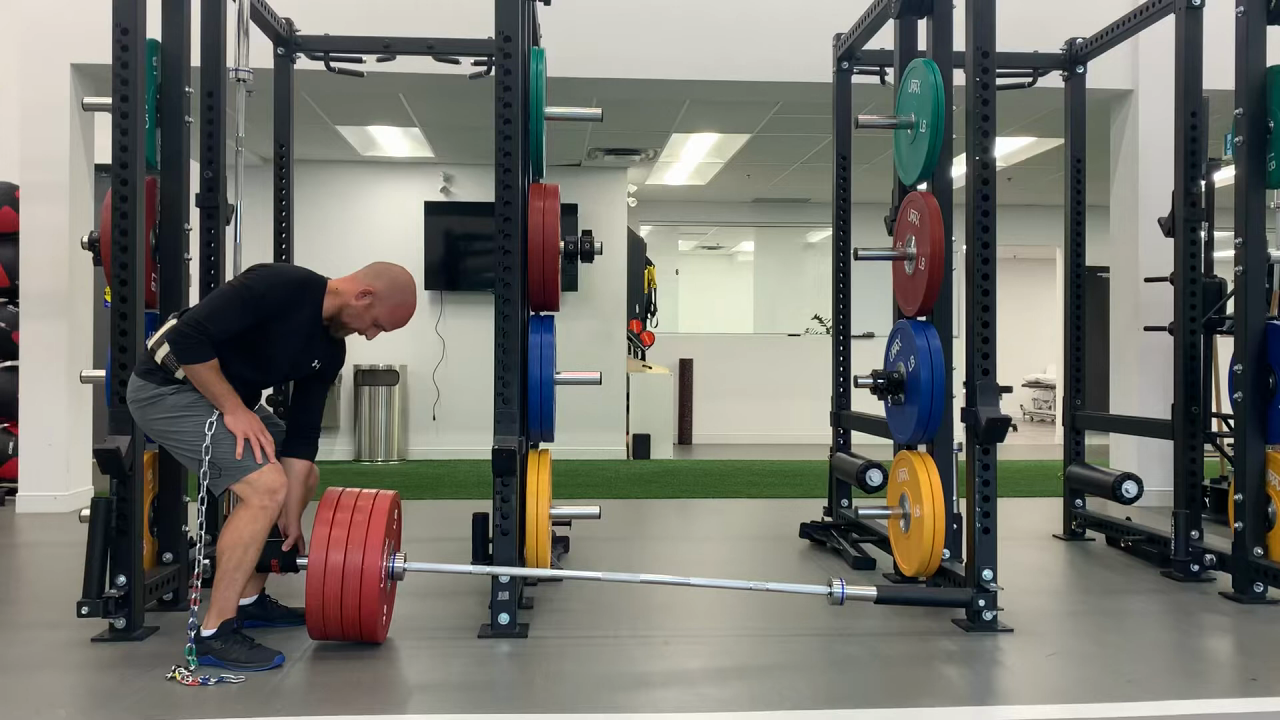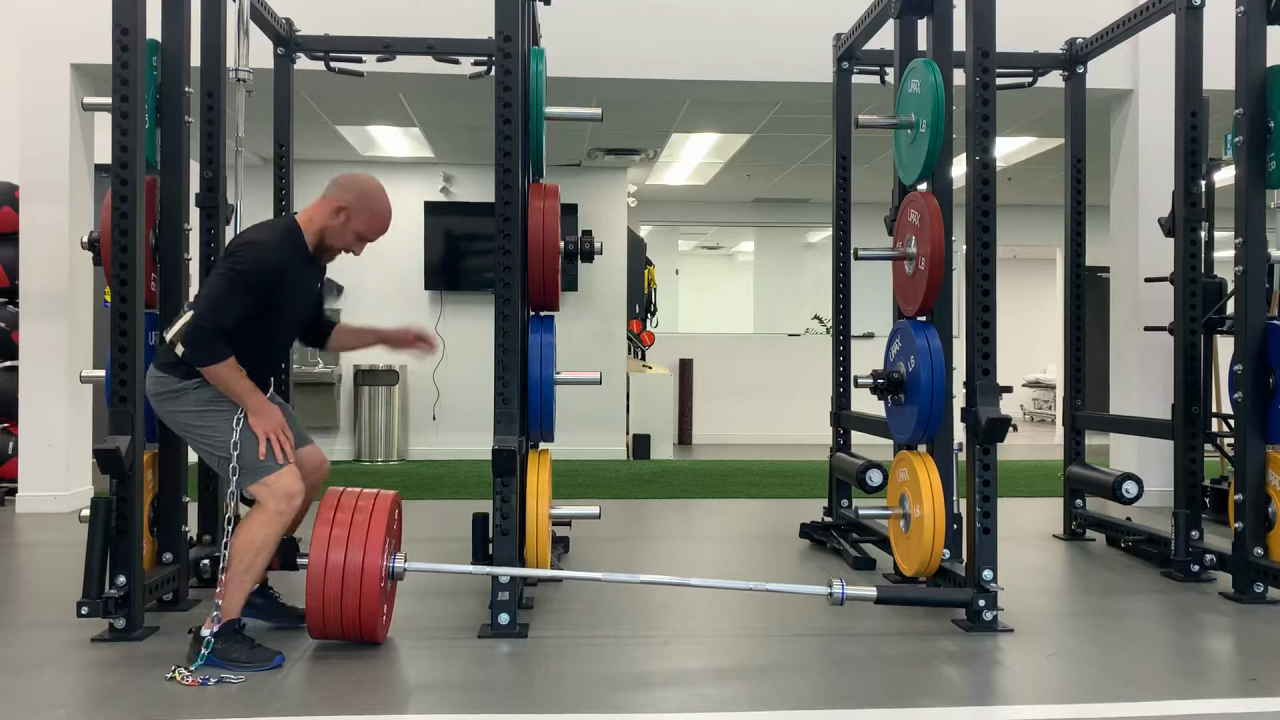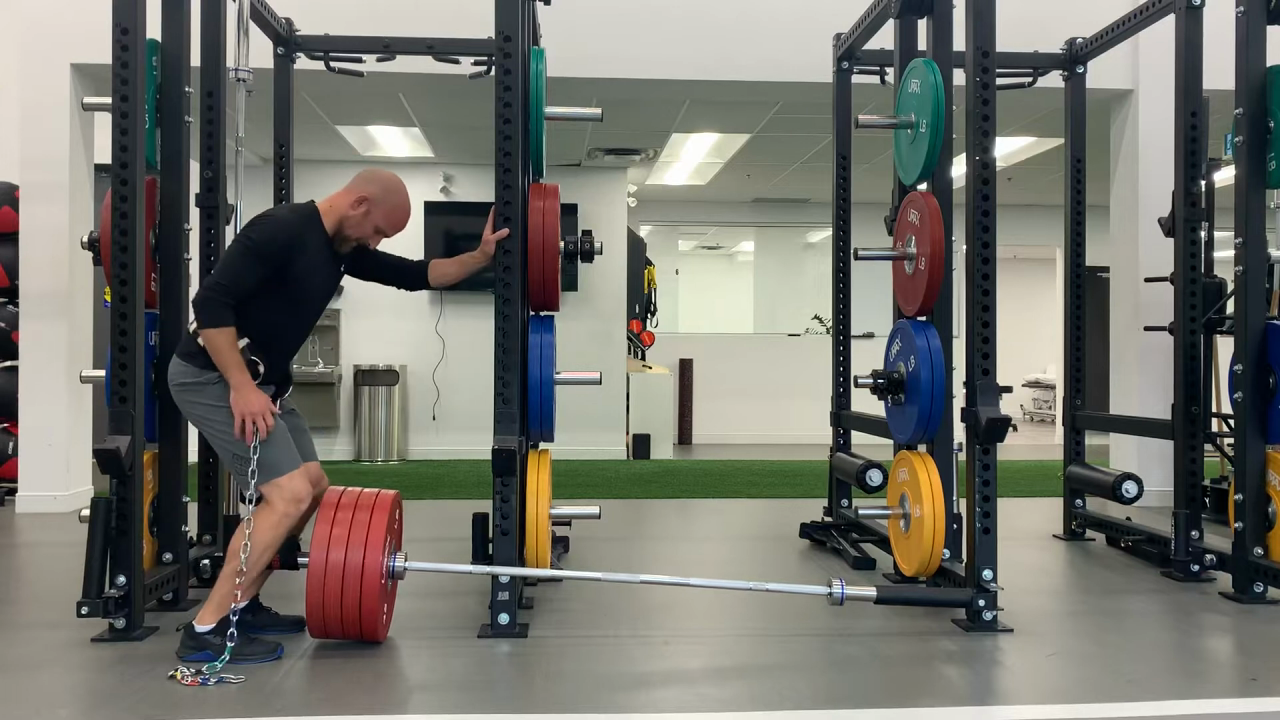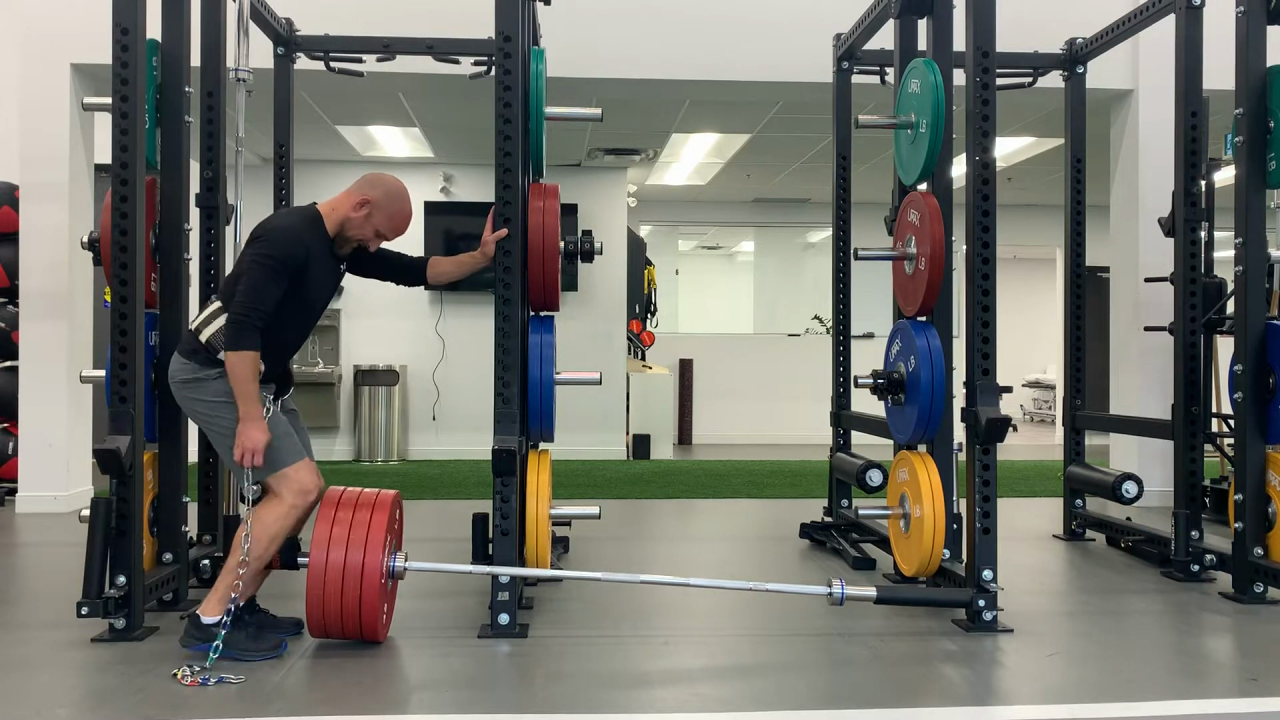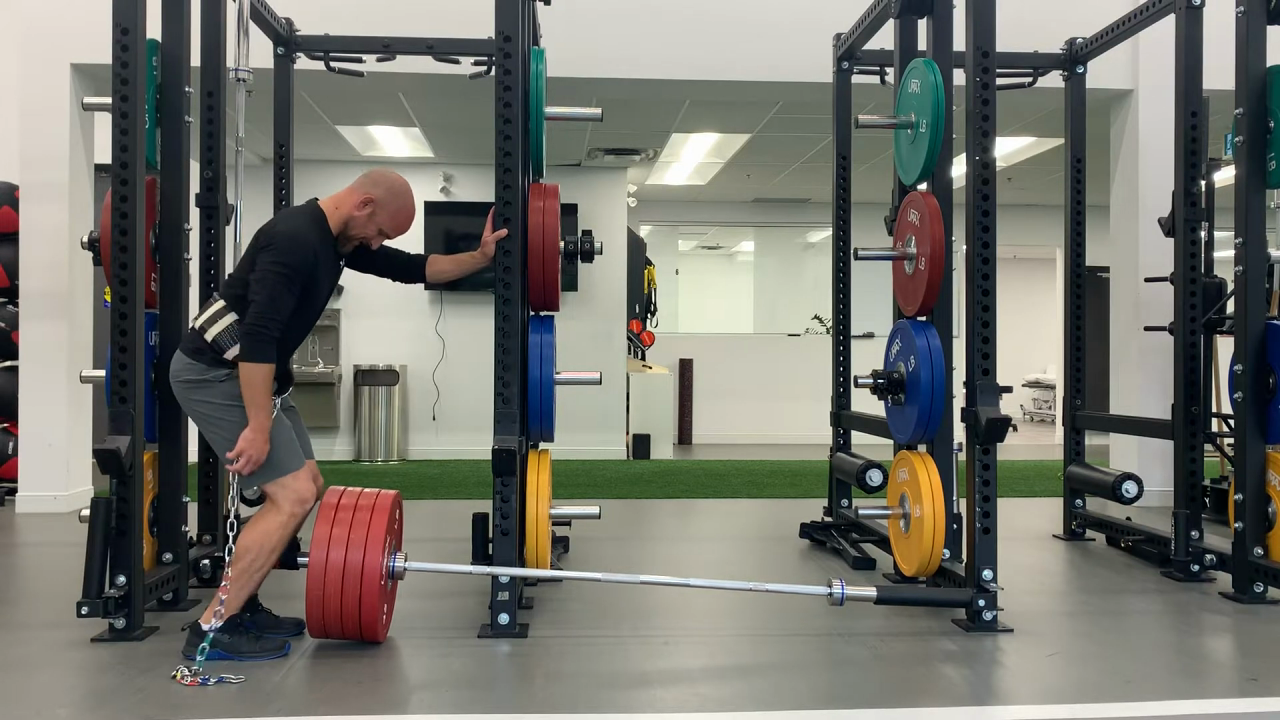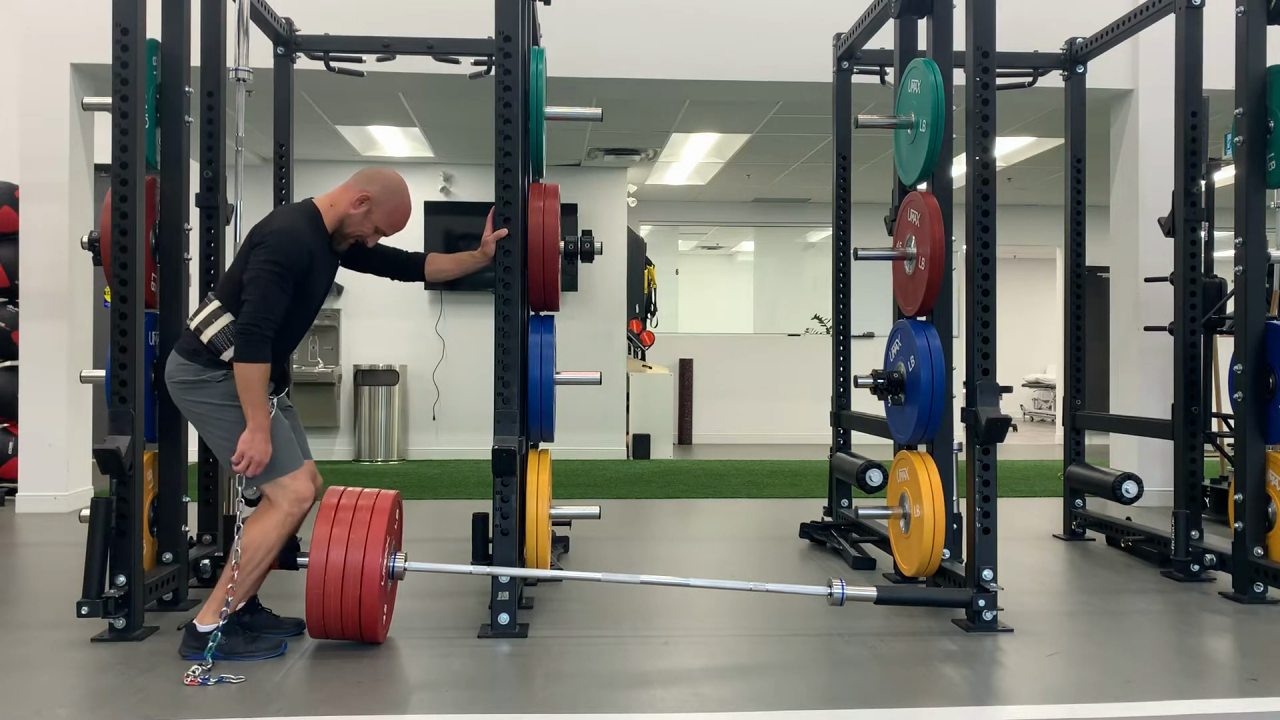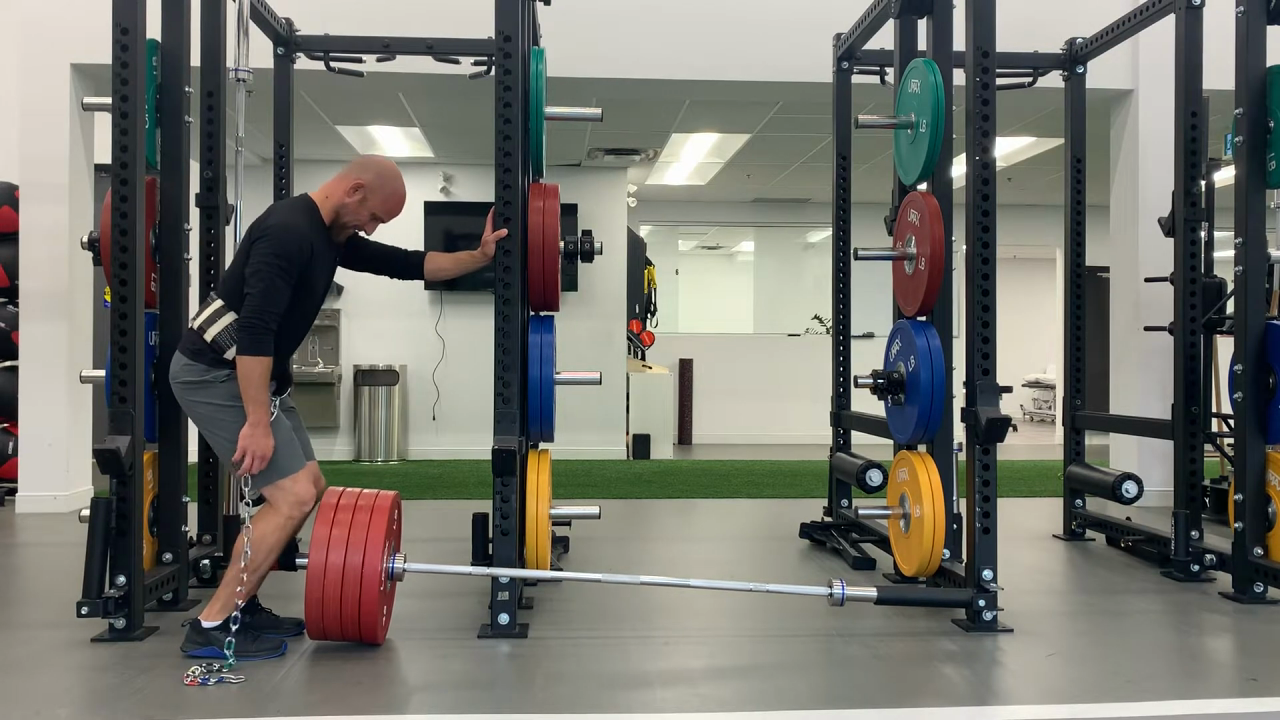
dt=0.5s
person 1, frame 1
left shoulder: (329, 349)
right shoulder: (279, 286)
left elbow: (302, 430)
right elbow: (188, 336)
left wrist: (290, 518)
right wrist: (235, 409)
right hip: (167, 387)
left knee: (302, 477)
right knee: (267, 487)
left ankle: (249, 601)
right ankle: (214, 633)
person 1, frame 2
left shoulder: (312, 260)
right shoulder: (265, 251)
left elbow: (317, 333)
right elbow: (202, 338)
left wrist: (385, 337)
right wrist: (257, 405)
left hip: (240, 380)
right hip: (190, 382)
left knee: (311, 469)
right knee: (283, 492)
left ankle: (250, 589)
right ankle: (216, 634)
person 1, frame 3
left shoulder: (340, 246)
right shoulder: (282, 230)
left elbow: (413, 276)
right elbow: (211, 302)
left wrist: (481, 257)
right wrist: (242, 388)
left hip: (260, 377)
right hip: (213, 375)
left knee: (312, 488)
right knee: (287, 496)
left ankle: (243, 605)
right ankle: (206, 631)
person 1, frame 4
left shoulder: (340, 245)
right shoulder: (287, 235)
left elbow: (412, 272)
right elbow: (242, 325)
left wrist: (480, 258)
right wrist: (251, 418)
left hip: (256, 374)
right hip: (212, 371)
left knee: (306, 490)
right knee: (298, 487)
left ankle: (239, 605)
right ankle: (211, 619)
person 1, frame 5
left shoulder: (338, 241)
right shoulder: (295, 237)
left elbow: (411, 269)
right elbow: (257, 334)
left wrist: (480, 257)
right wrist: (259, 428)
left hip: (250, 373)
right hip: (215, 371)
left knee: (307, 489)
right knee: (294, 495)
left ankle: (241, 605)
right ankle: (213, 627)
person 1, frame 6
left shoulder: (333, 239)
right shoulder: (289, 236)
left elbow: (407, 267)
right elbow: (252, 334)
left wrist: (480, 257)
right wrist: (259, 429)
left hip: (245, 372)
right hip: (211, 372)
left knee: (305, 489)
right knee: (292, 494)
left ankle: (238, 607)
right ankle: (207, 628)
person 1, frame 7
left shoulder: (331, 235)
right shoulder: (289, 230)
left elbow: (403, 264)
right elbow: (255, 329)
left wrist: (478, 257)
right wrist: (258, 424)
left hip: (250, 372)
right hip: (214, 372)
left knee: (309, 489)
right knee: (293, 497)
left ankle: (240, 608)
right ankle: (211, 626)
